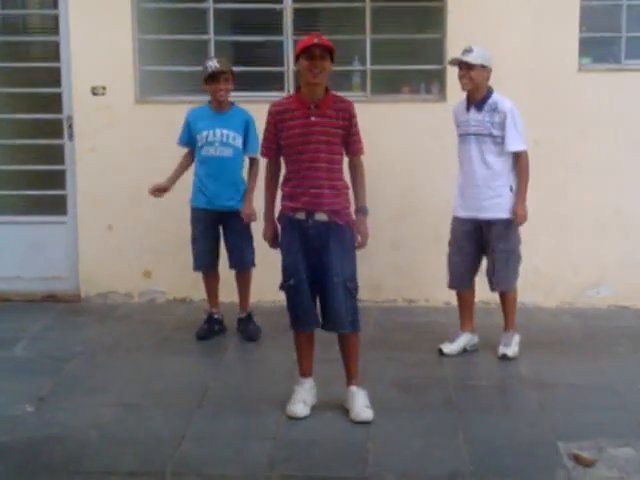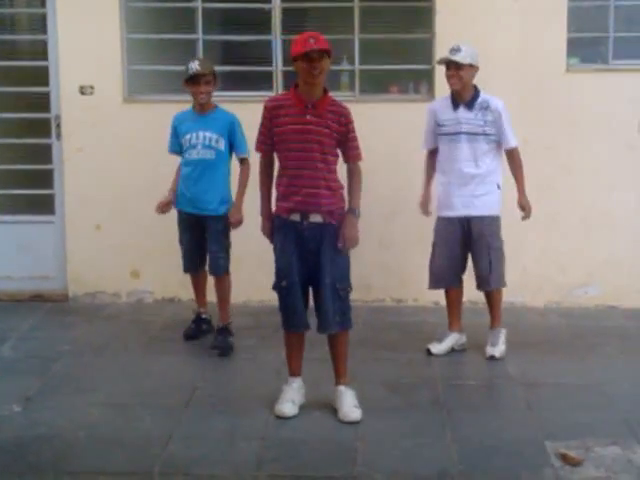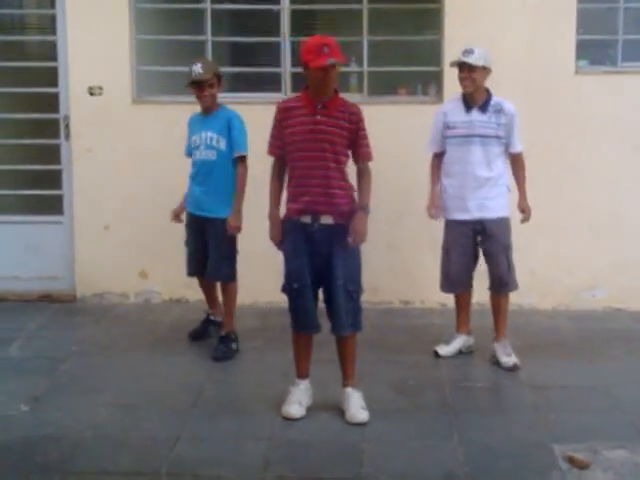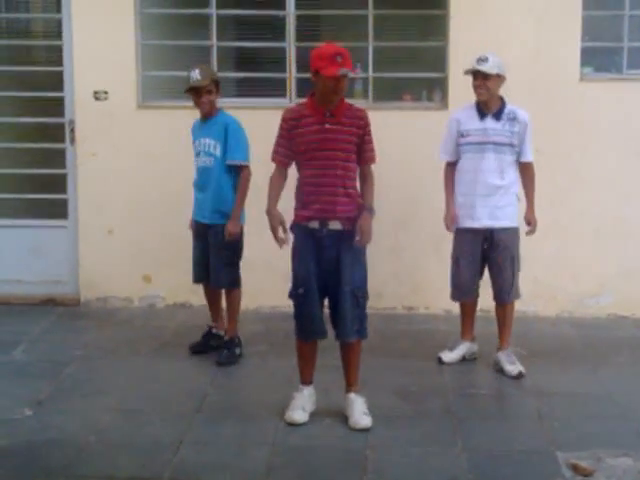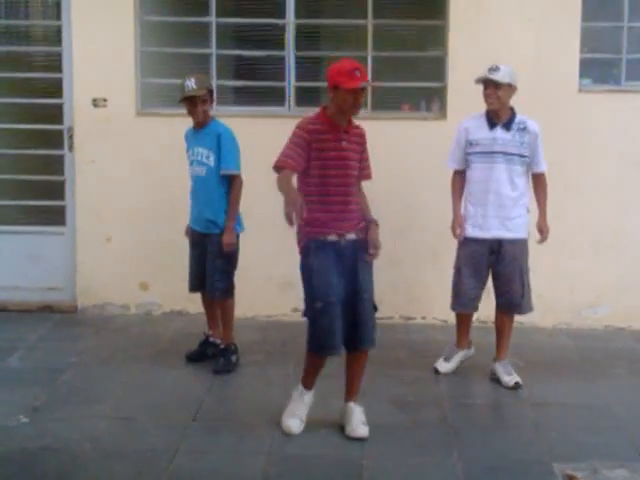
dt=0.2s
person 1, frame 1
left shoulder: (344, 109)
right shoulder: (279, 111)
left elbow: (355, 163)
right elbow: (271, 166)
left wrist: (361, 214)
right wrist: (269, 217)
left hip: (336, 218)
right hip: (295, 220)
left knee: (343, 303)
right knee: (300, 303)
left ankle: (354, 387)
right ankle: (305, 383)
person 1, frame 2
left shoulder: (340, 113)
right shoulder: (275, 107)
left elbow: (354, 167)
right elbow: (266, 161)
left wrist: (353, 216)
right wrist: (266, 212)
left hip: (330, 220)
right hip: (289, 220)
left knee: (335, 304)
right knee: (291, 302)
left ankle: (343, 388)
right ankle: (294, 383)
person 1, frame 3
left shoulder: (351, 113)
right shoulder: (286, 110)
left elbow: (363, 168)
right elbow: (279, 166)
left wrist: (362, 211)
right wrist: (274, 216)
left hip: (340, 222)
right hip: (299, 223)
left knee: (346, 305)
right knee: (301, 304)
left ankle: (350, 389)
right ankle: (301, 385)
person 1, frame 4
left shoulder: (358, 118)
right shoulder: (294, 117)
left elbow: (366, 172)
right elbow: (281, 168)
left wrist: (367, 212)
right wrist: (272, 208)
left hip: (347, 228)
right hip: (308, 228)
left knee: (351, 312)
right knee: (307, 311)
left ankle: (353, 395)
right ankle: (305, 390)
person 1, frame 5
left shoulder: (358, 135)
right shoulder: (309, 129)
right elbow: (284, 171)
left wrist: (371, 224)
right wrist: (290, 198)
left hip: (355, 241)
right hip: (319, 242)
left knee: (362, 324)
right knee: (324, 324)
left ankle: (352, 404)
right ankle: (304, 393)
person 2, frame 1
left shoulder: (504, 108)
right shoulder: (459, 110)
left elbow: (521, 156)
left wrist: (521, 200)
left hip: (498, 207)
right hip: (465, 207)
left knee: (503, 271)
right knee: (460, 270)
left ankle: (510, 333)
right ankle: (467, 333)
person 2, frame 2
left shoulder: (494, 107)
right shoulder: (436, 109)
left elbow: (511, 150)
left wrist: (522, 193)
right wrist: (426, 190)
left hip: (484, 204)
right hip: (448, 205)
left knee: (490, 269)
right knee: (446, 269)
left ankle: (496, 330)
right ankle: (455, 332)
person 2, frame 3
left shoulder: (505, 111)
right shoulder: (446, 112)
left elbow: (515, 155)
right elbow: (438, 155)
left wrist: (523, 196)
right wrist: (434, 193)
left hip: (494, 207)
right hip: (458, 207)
left knee: (501, 273)
right knee: (458, 273)
left ankle: (501, 342)
right ankle: (463, 335)
person 2, frame 4
left shoulder: (519, 119)
right shoulder: (459, 119)
left elbow: (526, 165)
right elbow: (451, 165)
left wrist: (531, 208)
right wrist: (449, 205)
left hip: (504, 217)
right hip: (468, 216)
left knee: (506, 284)
right knee: (466, 281)
left ankle: (504, 350)
right ankle: (467, 342)
person 2, frame 5
left shoulder: (530, 130)
right shoulder: (468, 128)
left elbow: (538, 175)
right elbow: (459, 173)
left wrist: (542, 216)
right wrist: (456, 213)
left hip: (513, 228)
right hip: (475, 226)
left knee: (511, 295)
right knee: (465, 290)
left ankle: (501, 361)
right ankle: (462, 346)
person 3, frame 1
left shoulder: (244, 118)
right shoulder: (194, 117)
left elbow: (253, 162)
left wrist: (248, 200)
right wrist: (169, 182)
left hip: (235, 203)
right hip: (203, 203)
left knee: (243, 261)
right knee: (206, 262)
left ankle: (244, 315)
right ankle: (214, 316)
person 3, frame 2
left shoulder: (228, 120)
right shoulder: (180, 120)
left elbow: (244, 163)
left wrist: (238, 204)
right wrist: (171, 194)
left hip: (218, 208)
right hip: (187, 206)
left knee: (219, 266)
right knee: (194, 265)
left ankle: (224, 327)
right ankle: (202, 316)
person 3, frame 3
left shoulder: (231, 119)
right shoulder: (193, 122)
left elbow: (241, 165)
left wrist: (236, 211)
right wrist: (184, 201)
left hip: (221, 211)
right hip: (196, 209)
left knee: (225, 272)
right knee: (199, 269)
left ankle: (228, 333)
right ankle: (213, 316)
person 3, frame 4
left shoulder: (229, 125)
right shoulder: (196, 128)
left elbow: (244, 172)
left wrist: (235, 217)
left hip: (224, 217)
right hip: (201, 217)
left knee: (228, 279)
right knee: (205, 276)
left ankle: (232, 338)
right ankle: (216, 330)
person 3, frame 5
left shoulder: (222, 134)
right shoulder: (189, 135)
left elbow: (236, 181)
left wrist: (230, 227)
left hip: (220, 227)
right hip: (199, 226)
left knee: (222, 287)
right knee: (202, 285)
left ankle: (229, 346)
right ankle: (213, 339)
